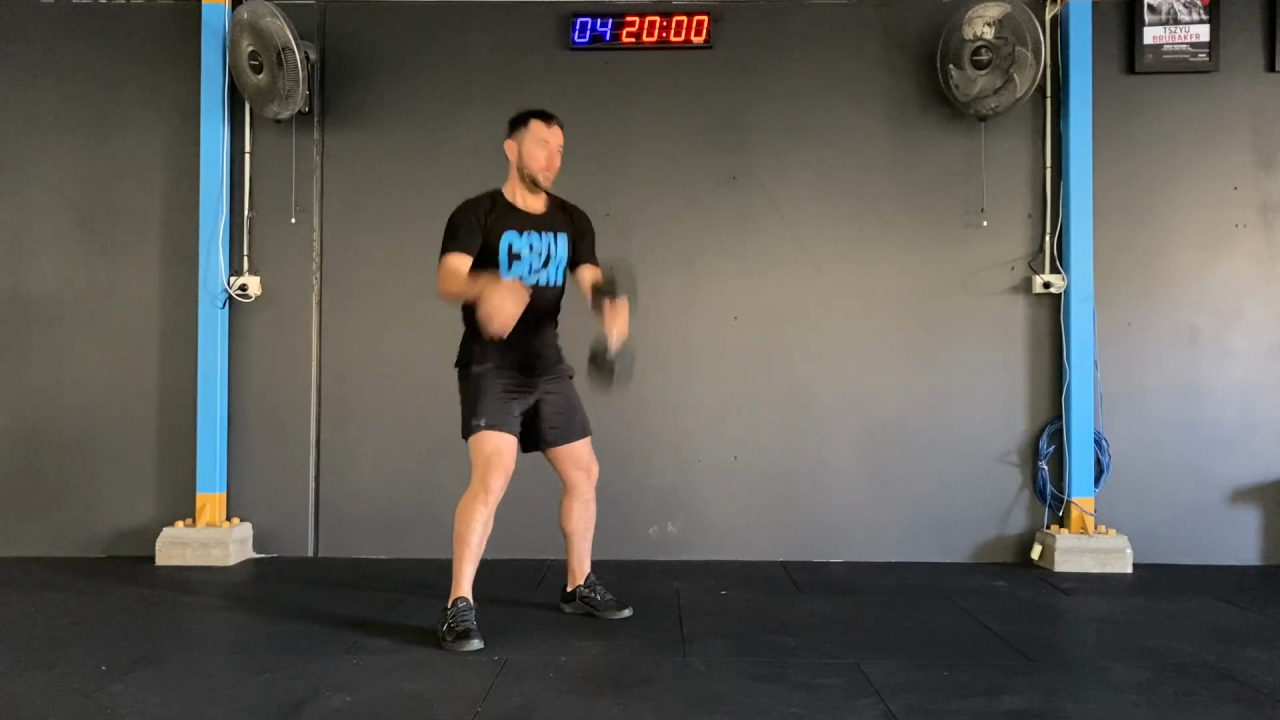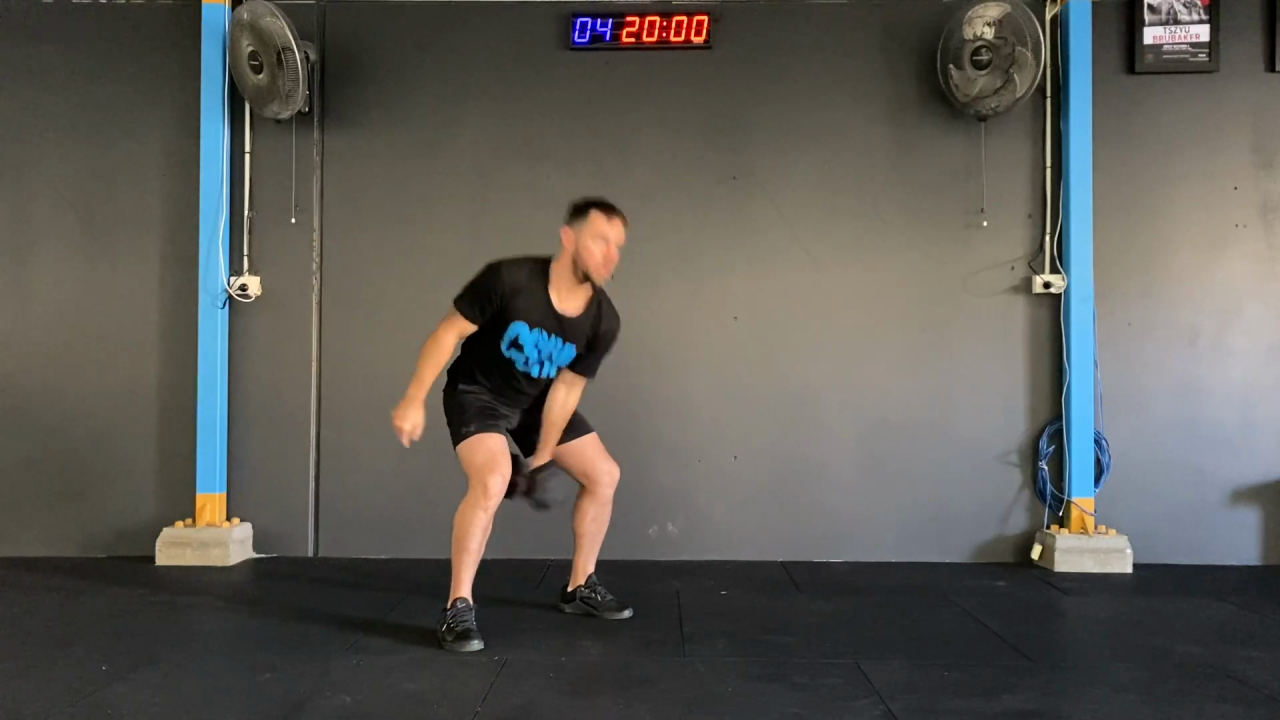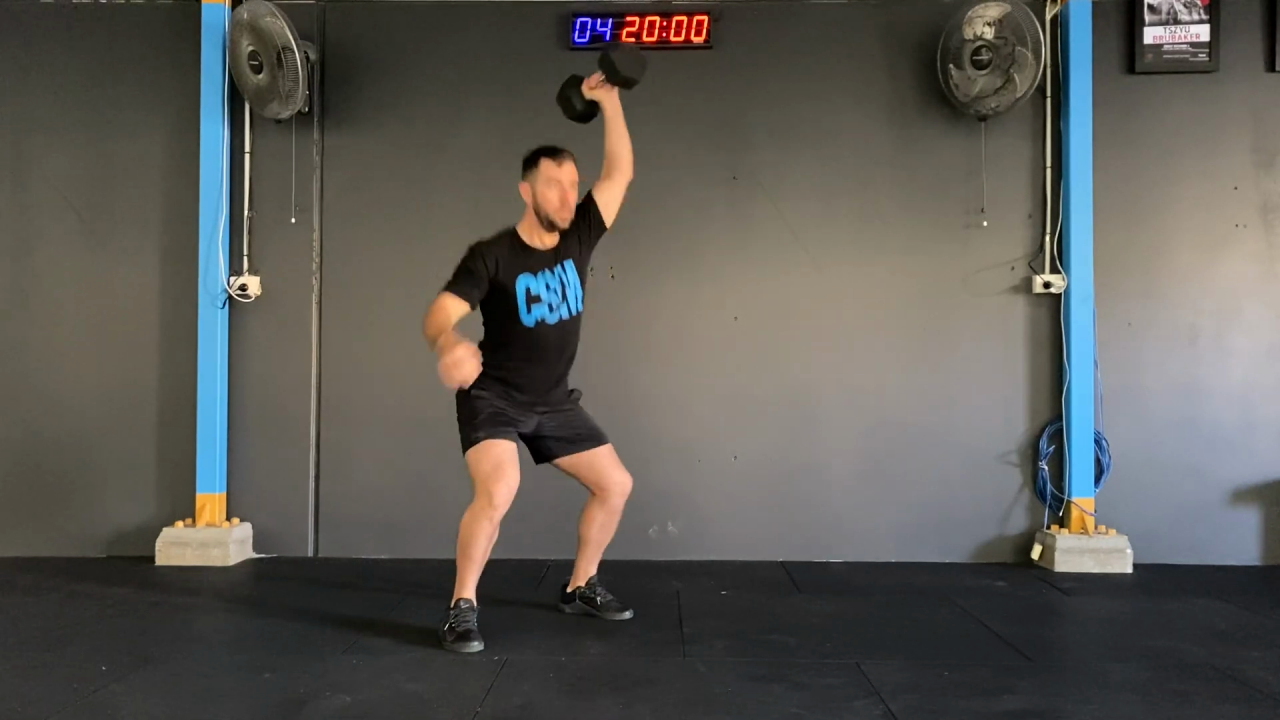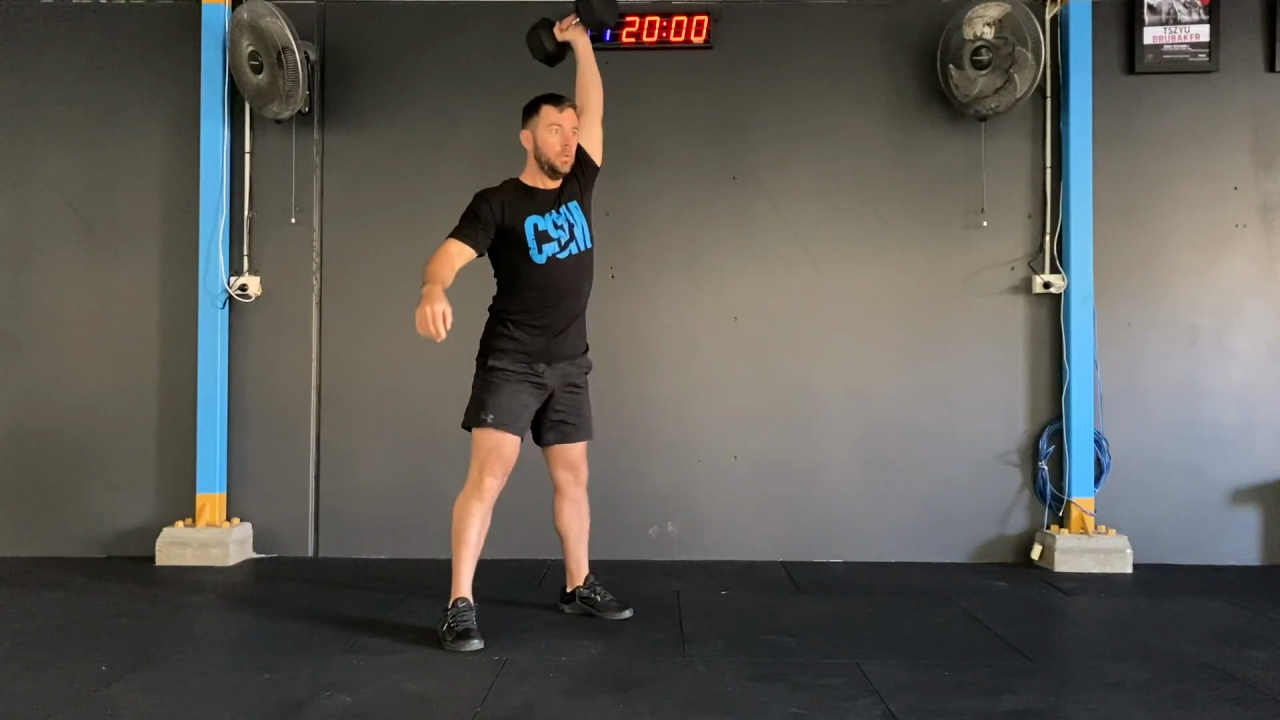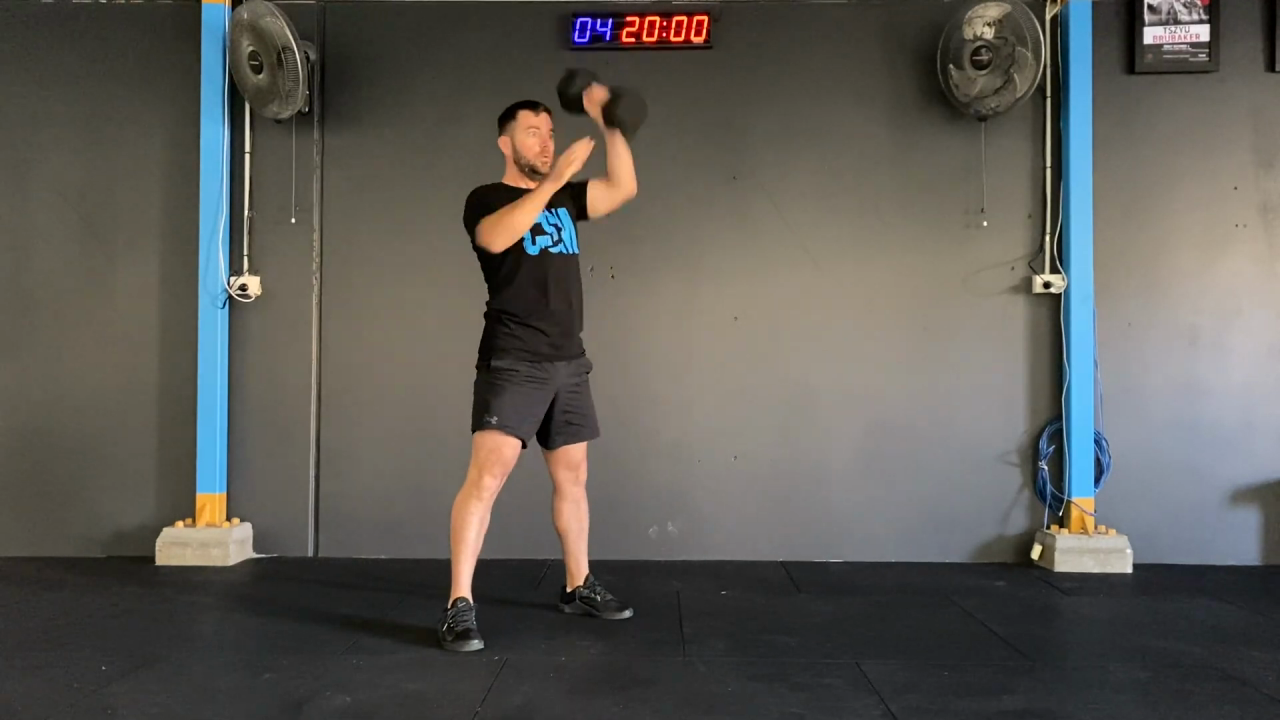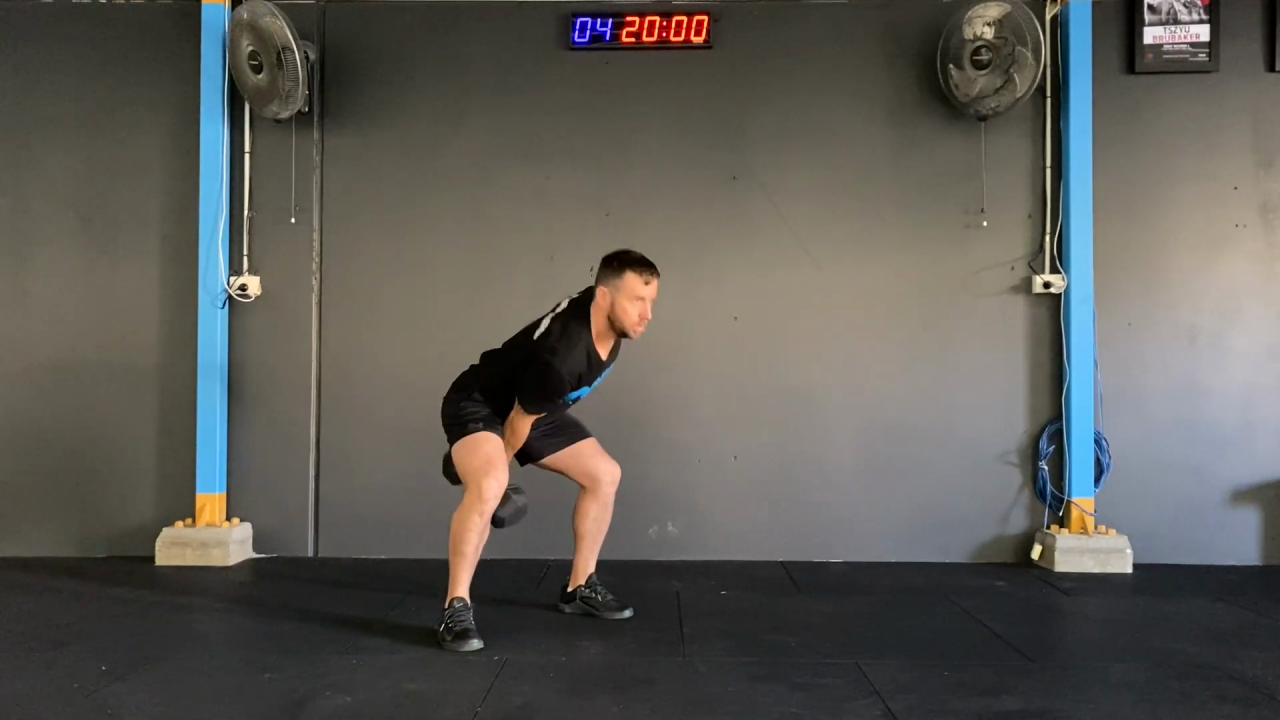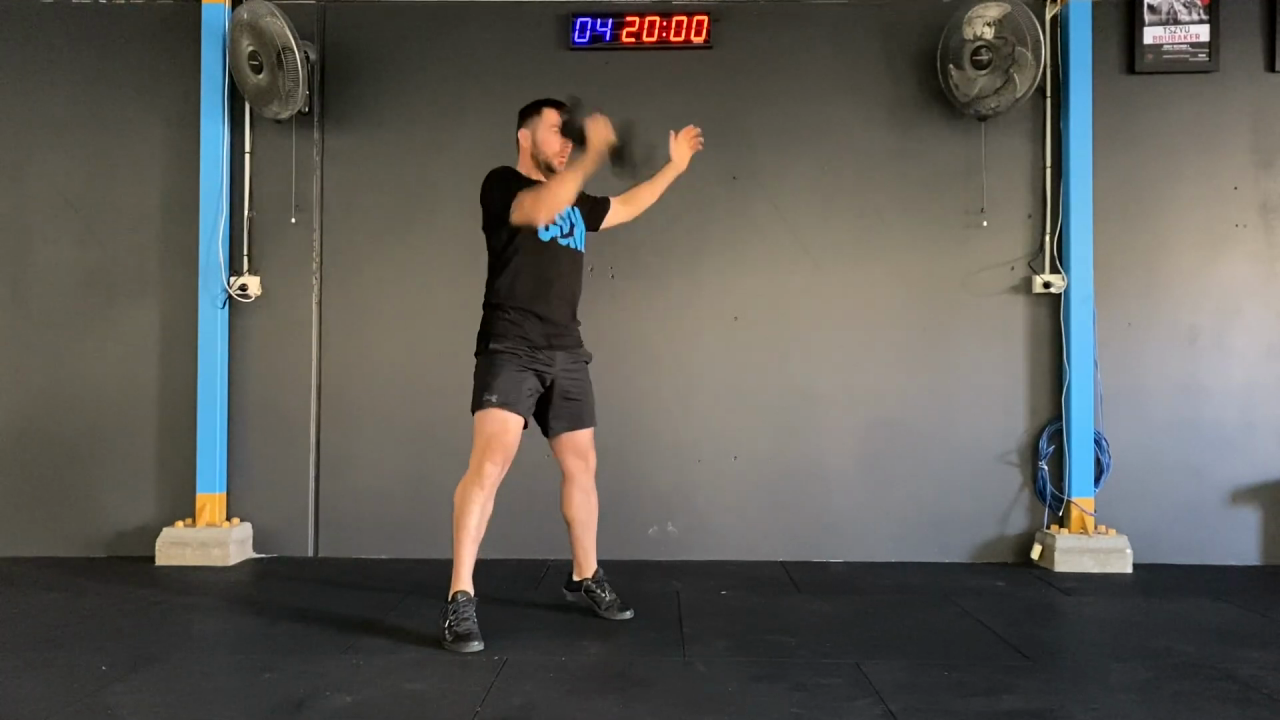
dt=0.7s
person 1, frame 1
left shoulder: (571, 220)
right shoulder: (478, 213)
left elbow: (590, 280)
right elbow: (450, 278)
left wrist: (612, 306)
right wrist: (485, 287)
left hip: (547, 369)
right hip: (490, 369)
left knee: (581, 473)
right knee: (492, 479)
left ankle: (580, 585)
right ankle: (459, 606)
person 1, frame 2
left shoulder: (603, 321)
right shoulder: (508, 280)
left elbow: (566, 388)
right elbow: (451, 331)
left wrist: (543, 455)
right wrist: (414, 399)
left hip: (534, 402)
right hip: (476, 394)
left knee: (604, 474)
right knee: (492, 480)
left ankle: (580, 585)
right ankle: (458, 606)
person 1, frame 3
left shoulder: (578, 241)
right shoulder: (492, 256)
left elbow: (621, 174)
right elbow: (439, 313)
left wrist: (610, 103)
right wrist: (451, 345)
left hip: (553, 401)
right hip: (494, 400)
left knee: (616, 485)
right knee: (498, 493)
left ankle: (581, 587)
right ankle: (462, 606)
person 1, frame 4
left shoulder: (579, 184)
right shoulder: (498, 203)
left elbow: (594, 110)
right elbow: (450, 255)
left wrist: (580, 44)
right wrist: (433, 290)
left hip: (570, 364)
right hip: (510, 365)
left knee: (572, 479)
right knee: (488, 479)
left ankle: (579, 586)
right ankle: (459, 604)
person 1, frame 5
left shoulder: (562, 196)
right shoulder: (487, 199)
left elbow: (624, 188)
right elbow: (495, 239)
left wrist: (606, 123)
right wrist: (559, 172)
left hip: (568, 361)
right hip: (513, 361)
left knee: (572, 476)
right knee: (487, 478)
left ankle: (579, 586)
right ankle: (458, 605)
person 1, frame 6
left shoulder: (602, 309)
right shoulder: (562, 356)
right elbow: (520, 420)
right wrist: (501, 463)
left hip: (536, 406)
right hip: (479, 403)
left knee: (605, 475)
right knee: (487, 486)
left ankle: (580, 585)
right ankle: (457, 607)
person 1, frame 7
left shoulder: (575, 202)
right shoulder: (503, 183)
left elbow: (624, 209)
right elbow: (540, 208)
left wrist: (672, 167)
right wrist: (591, 156)
left hip: (566, 351)
right hip: (511, 348)
left knee: (582, 465)
right knee: (491, 464)
left ankle: (586, 579)
right ankle: (459, 600)
